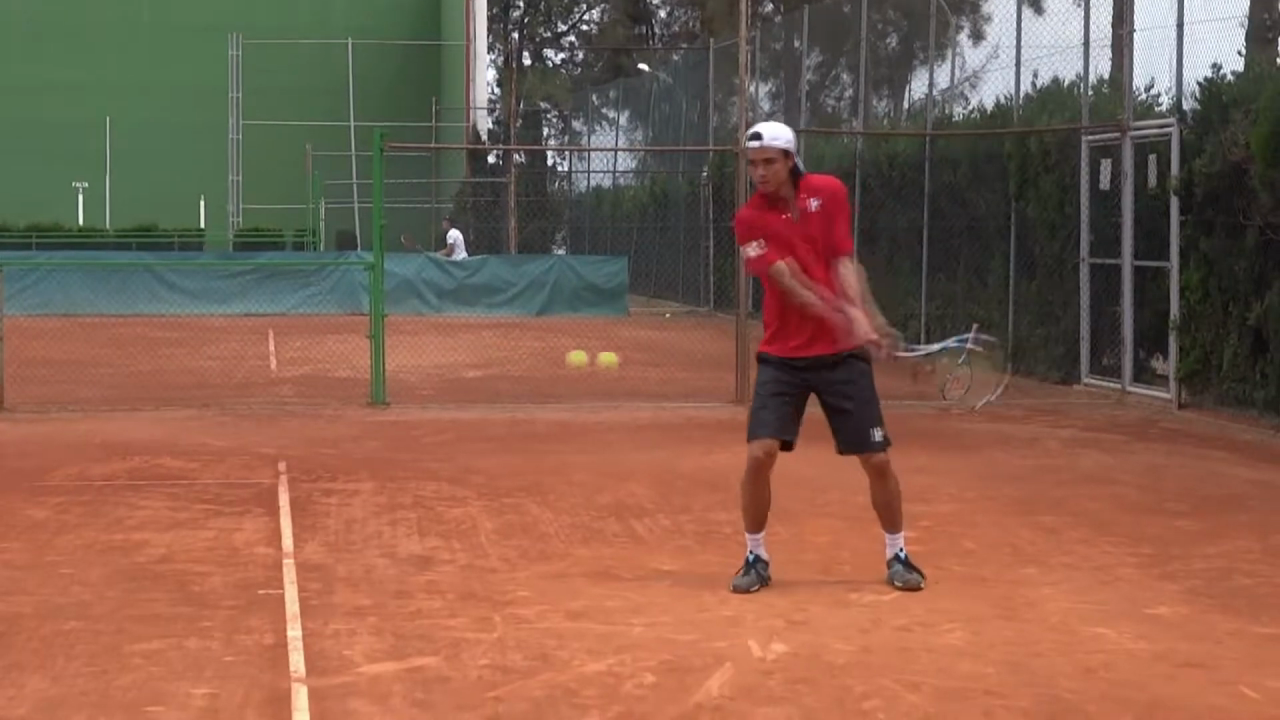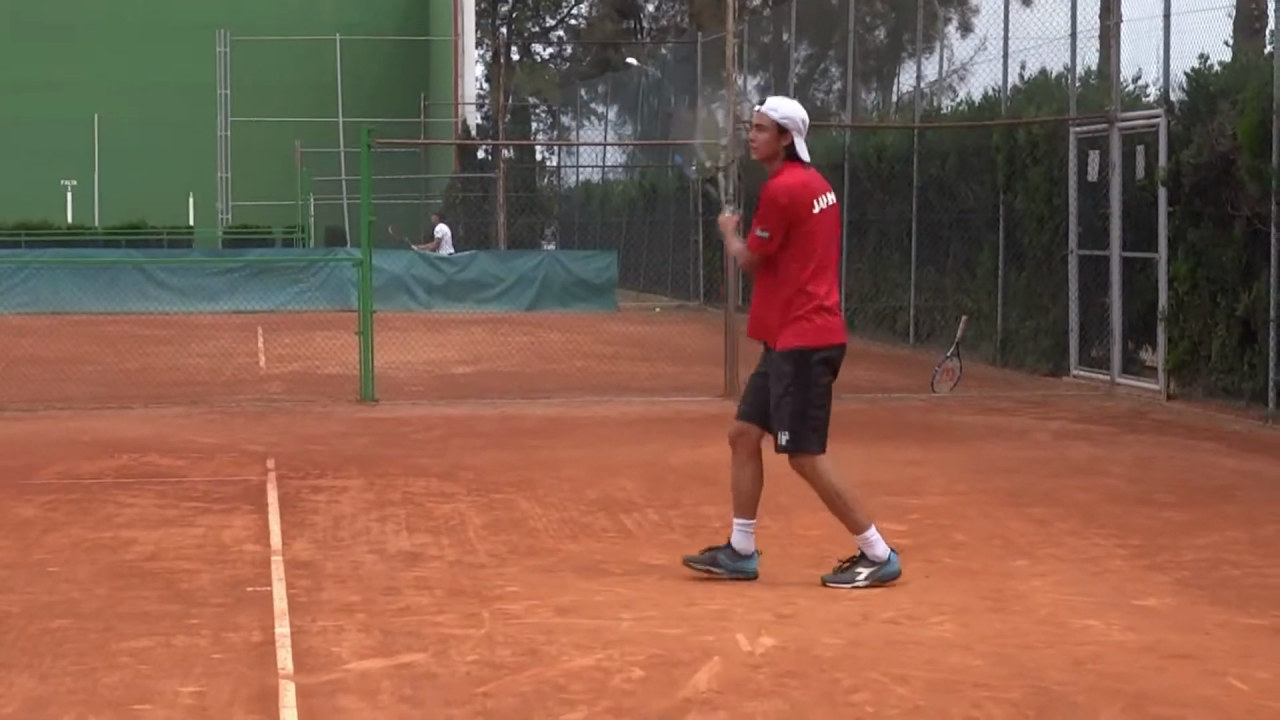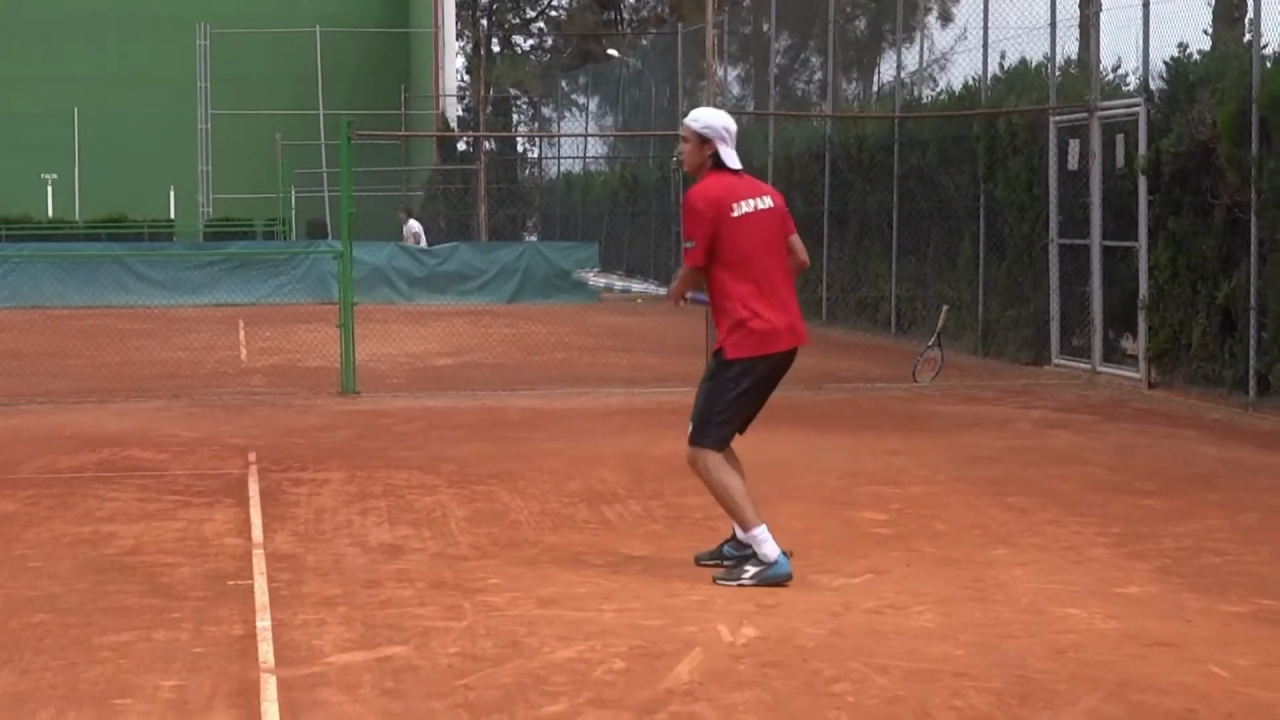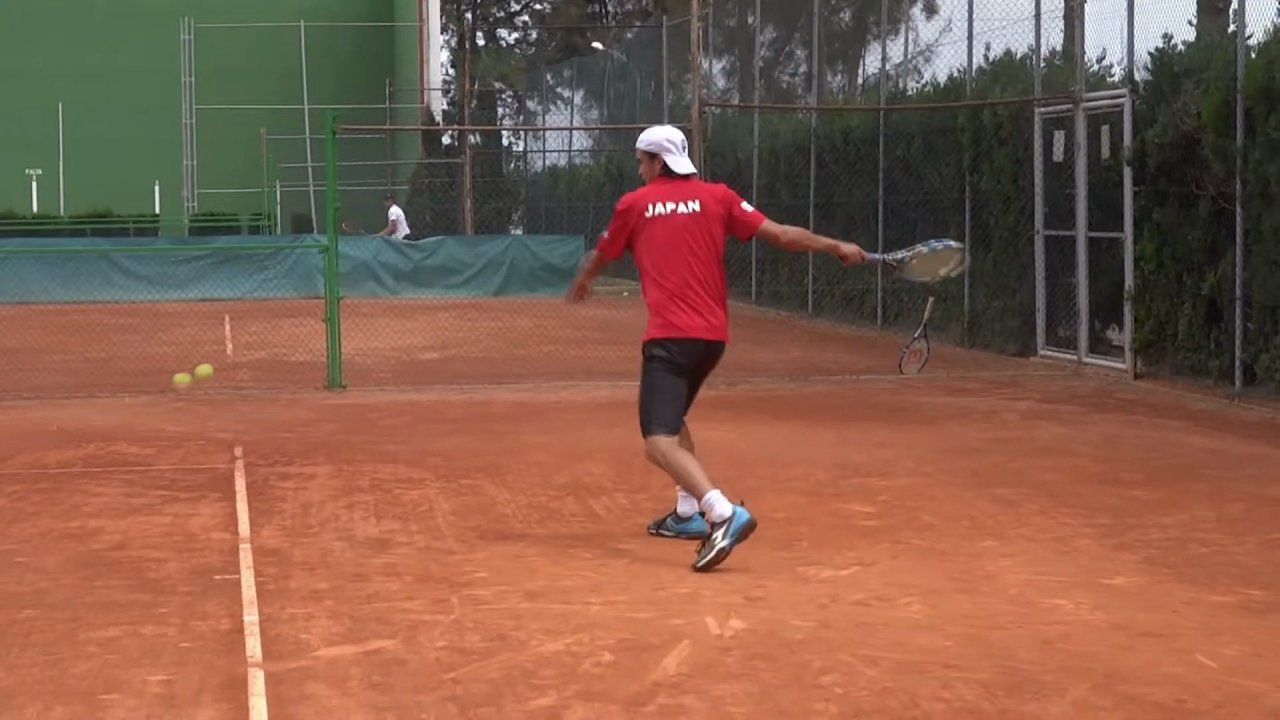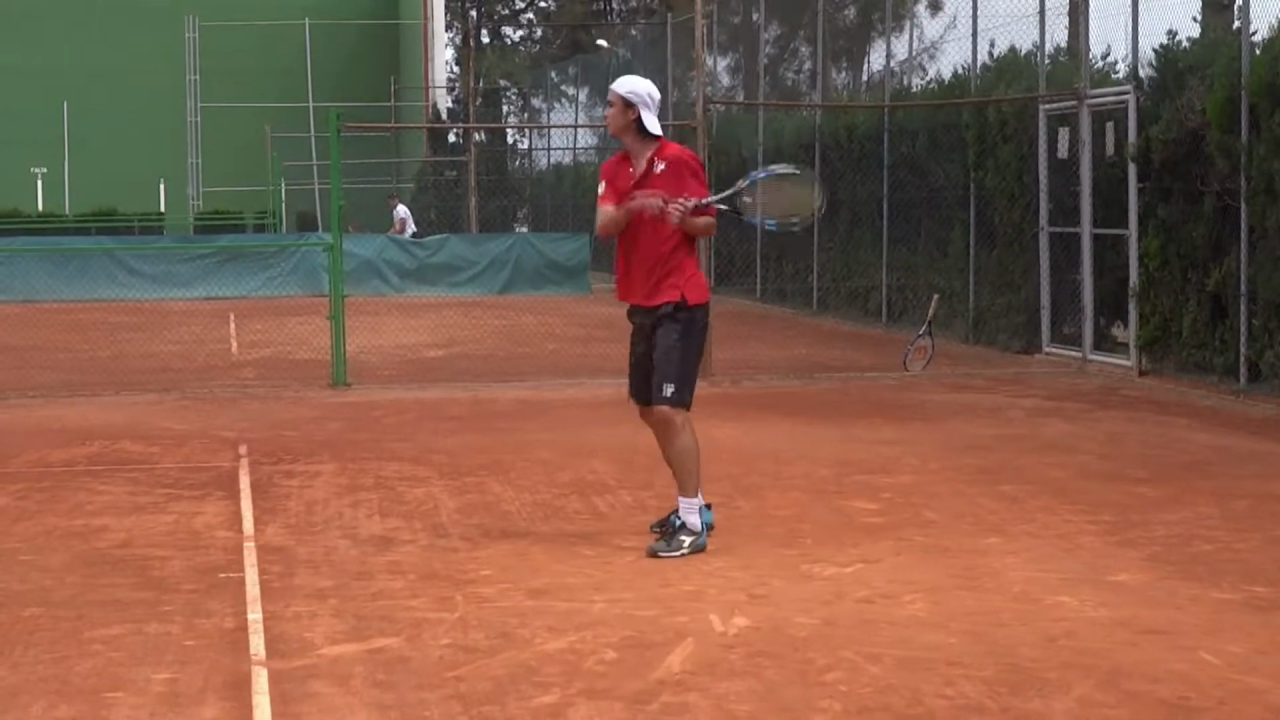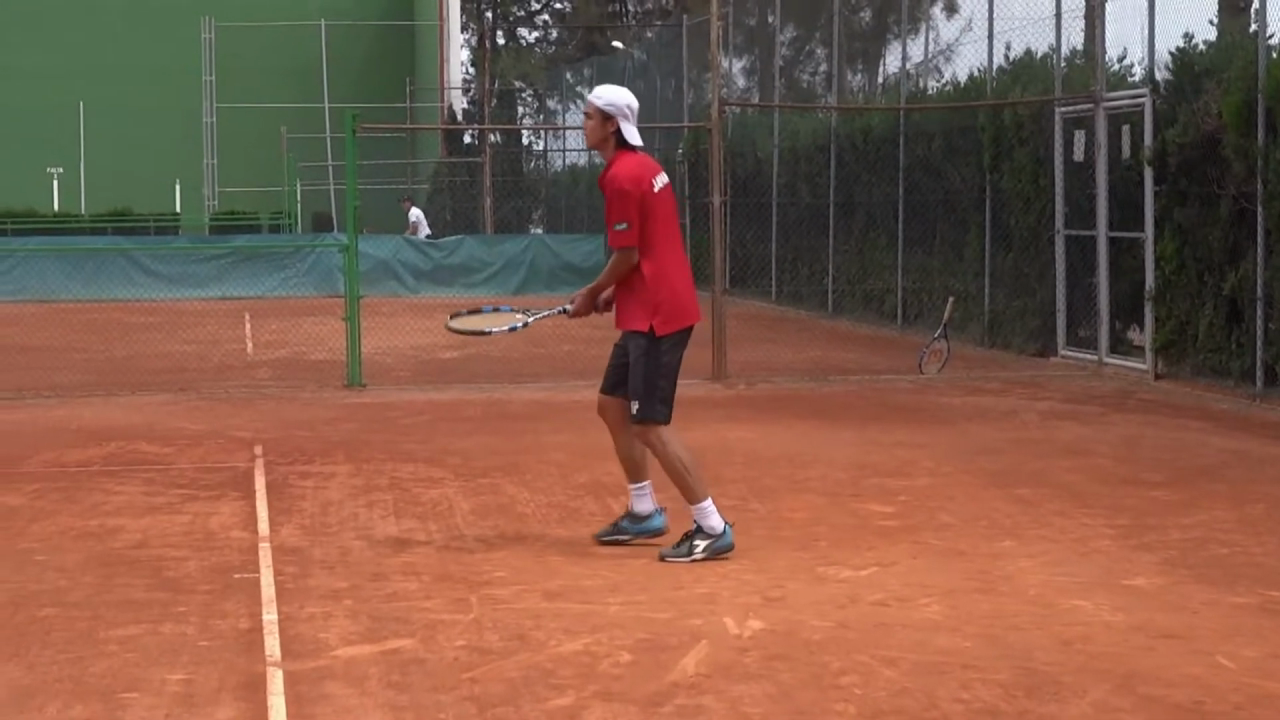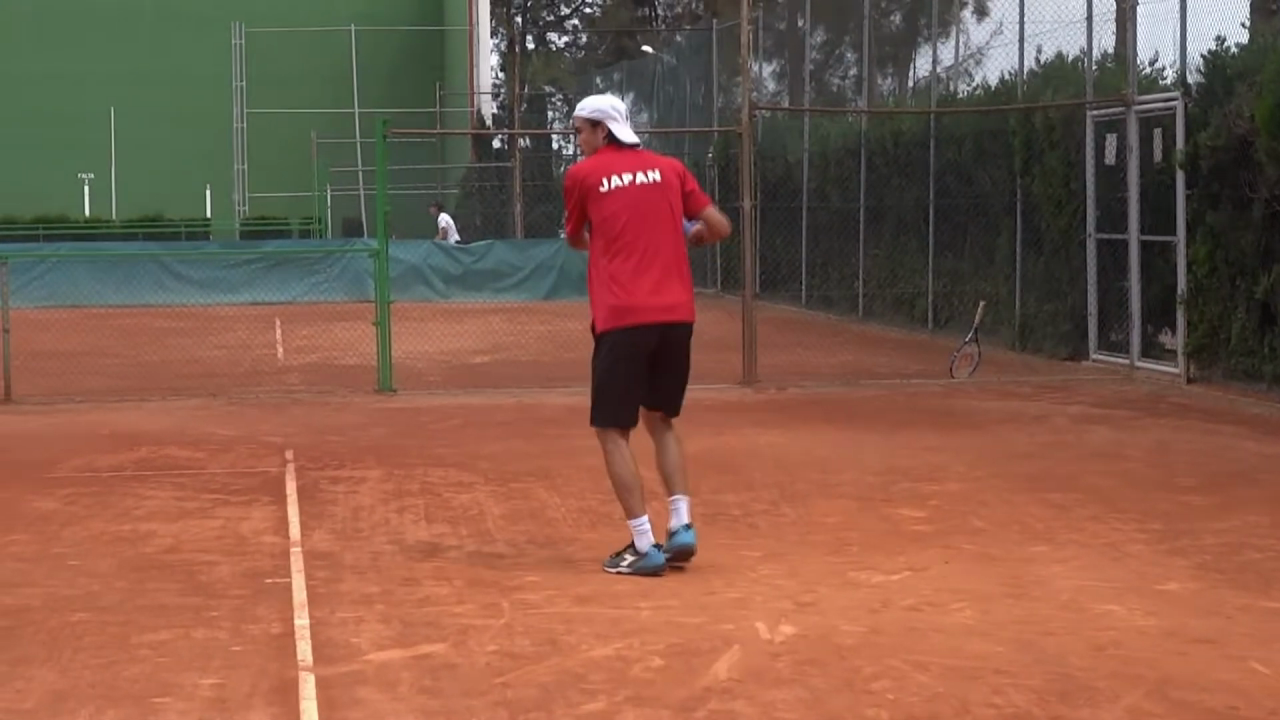
dt=0.7s
person 1, frame 1
left shoulder: (830, 192)
right shoulder: (750, 219)
left elbow: (844, 263)
right elbow: (789, 286)
left wrist: (865, 317)
right wrist: (846, 322)
left hip: (841, 353)
right hip: (782, 355)
left knee: (877, 459)
right knee: (759, 456)
left ankle: (897, 554)
right ankle: (755, 557)
person 1, frame 2
left shoulder: (785, 188)
right shoulder: (810, 182)
left elbow: (750, 259)
left wrist: (729, 230)
right wrist: (743, 229)
left hip: (804, 340)
right hip: (789, 336)
left knee: (806, 458)
right knee: (742, 436)
left ankle: (878, 555)
right ankle: (740, 550)
person 1, frame 3
left shoulder: (700, 197)
right shoulder: (765, 192)
left elbow: (692, 274)
right elbow: (800, 260)
left wrist: (677, 291)
left hip: (746, 343)
right hip: (783, 338)
left knee: (703, 453)
right knee: (714, 435)
left ankle: (769, 557)
right ankle: (745, 538)
person 1, frame 4
left shoulder: (632, 203)
right shoulder: (718, 196)
left elbow: (599, 257)
right elbow: (779, 235)
left wrist: (579, 282)
right wrist: (837, 247)
left hip: (668, 334)
right hip: (712, 334)
left knee: (659, 444)
right knee: (670, 418)
left ankle: (725, 514)
right ankle: (687, 513)
person 1, frame 5
left shoulder: (681, 159)
right shoulder: (612, 169)
left elbow: (709, 221)
right elbow: (603, 224)
left wrist: (683, 217)
right wrist: (634, 207)
left hip: (680, 301)
right hip: (641, 304)
left knee: (670, 411)
right knee: (650, 411)
left ankle: (692, 525)
right ankle: (695, 506)
person 1, frame 6
left shoulder: (621, 177)
right shoulder: (643, 166)
left elbow: (627, 257)
left wrist: (591, 292)
right wrist: (614, 292)
left hip: (656, 316)
right hip: (647, 312)
left knee: (650, 426)
right knee: (612, 405)
left ankle: (713, 528)
right ankle: (643, 511)
person 1, frame 7
left shoulder: (581, 175)
right shoulder: (669, 169)
left elbow: (575, 238)
right elbow: (719, 227)
left hip: (622, 318)
right hip: (676, 314)
left knee: (612, 433)
right knee: (662, 419)
left ankle: (643, 546)
right ankle: (680, 527)
